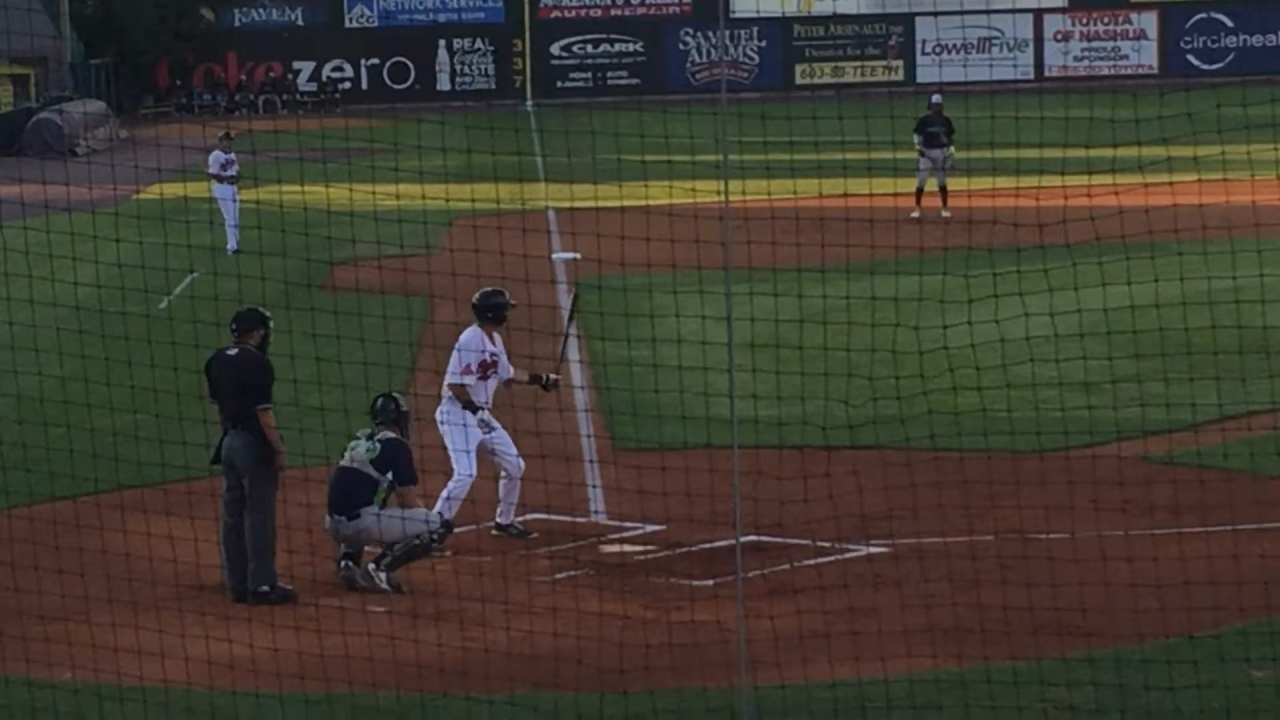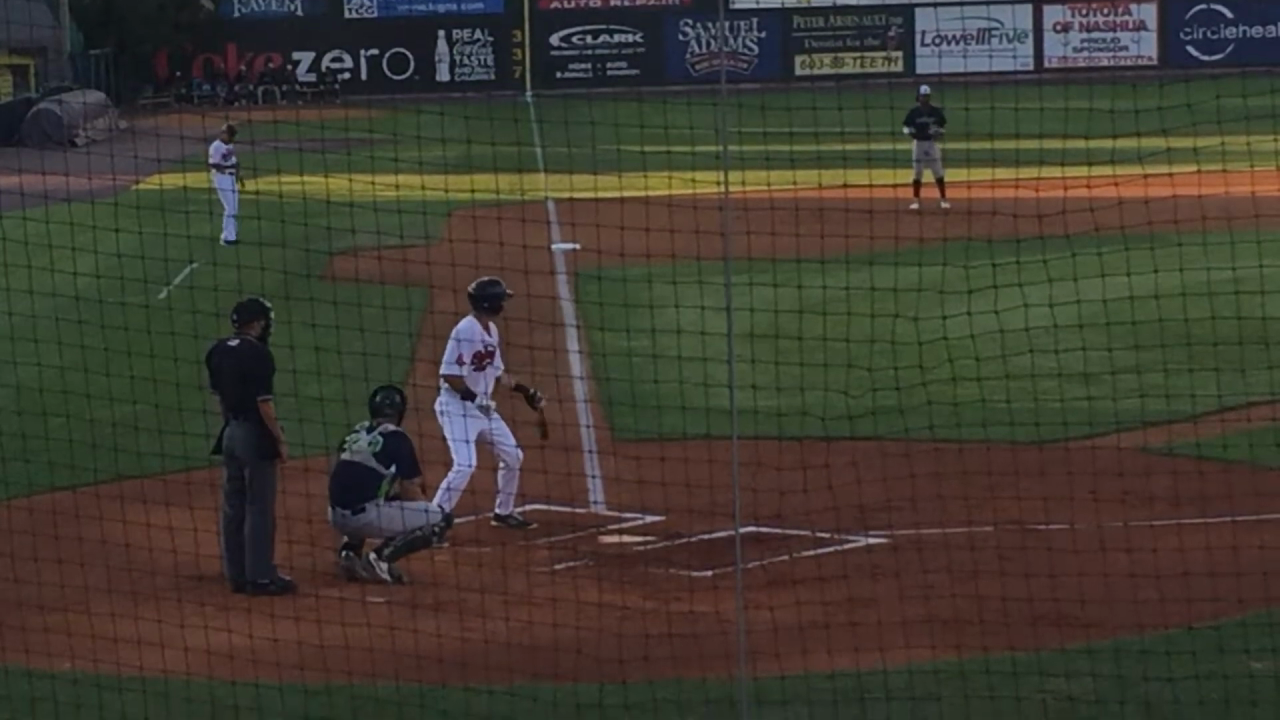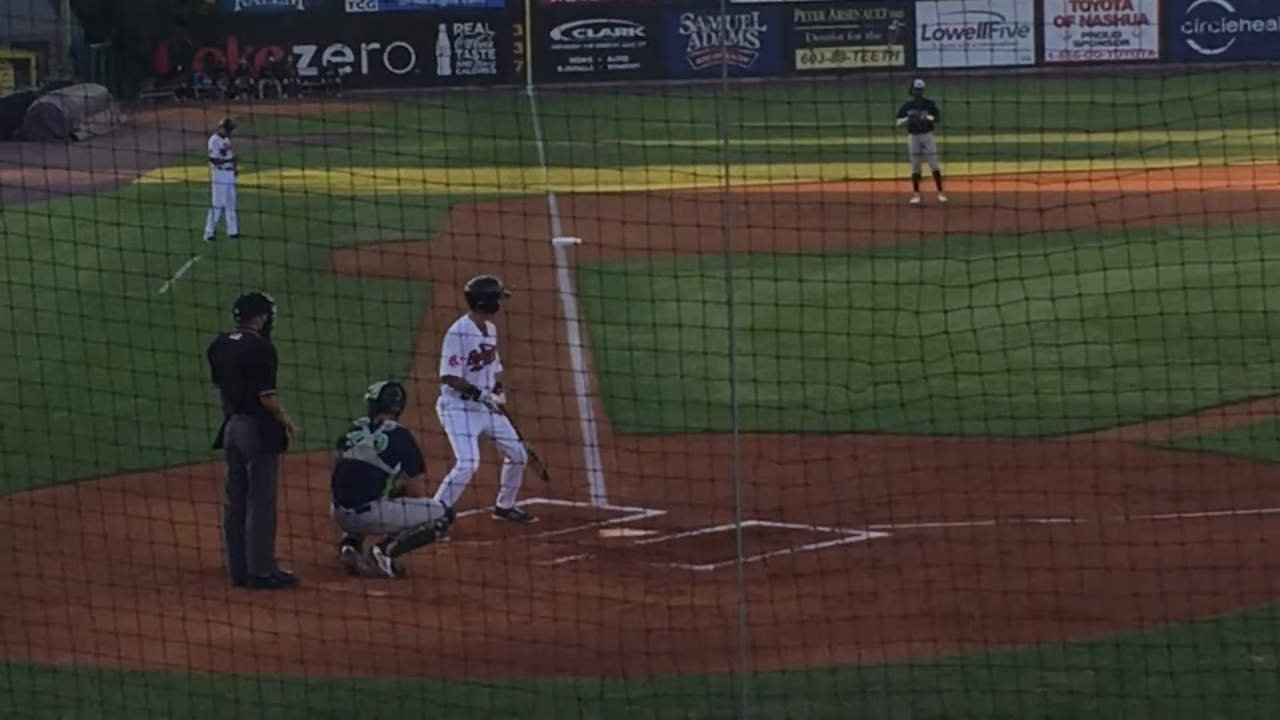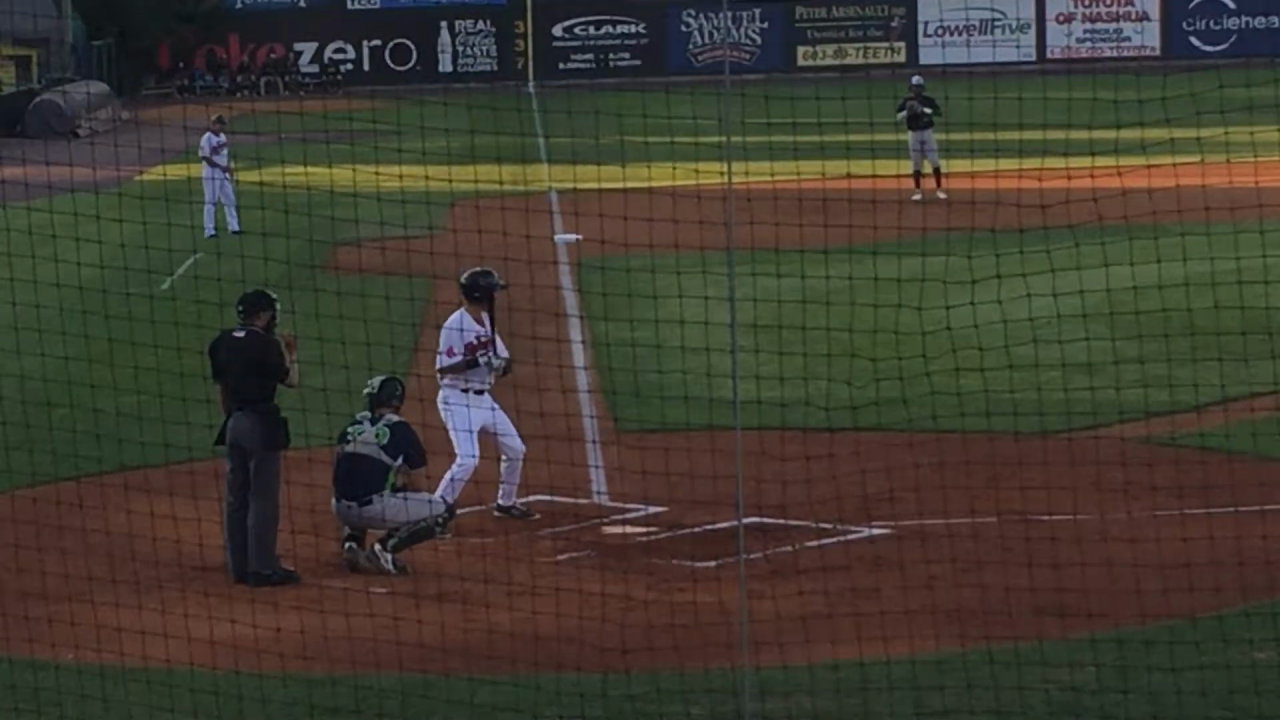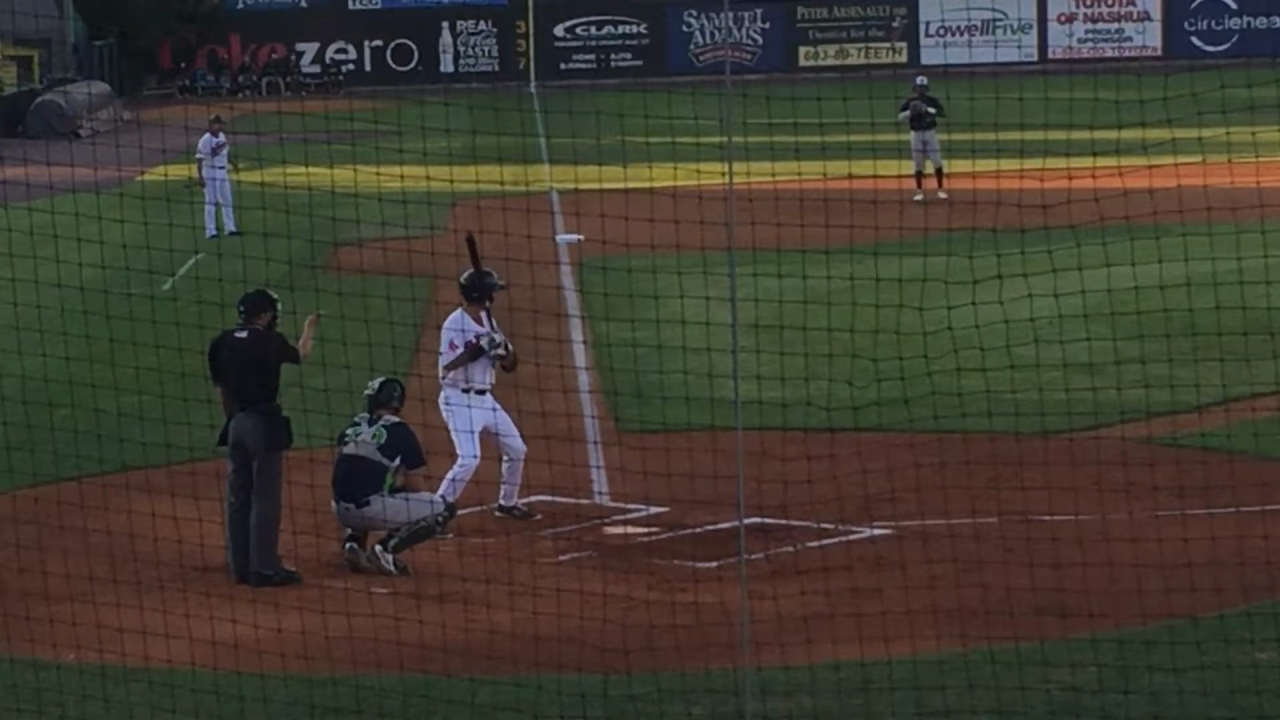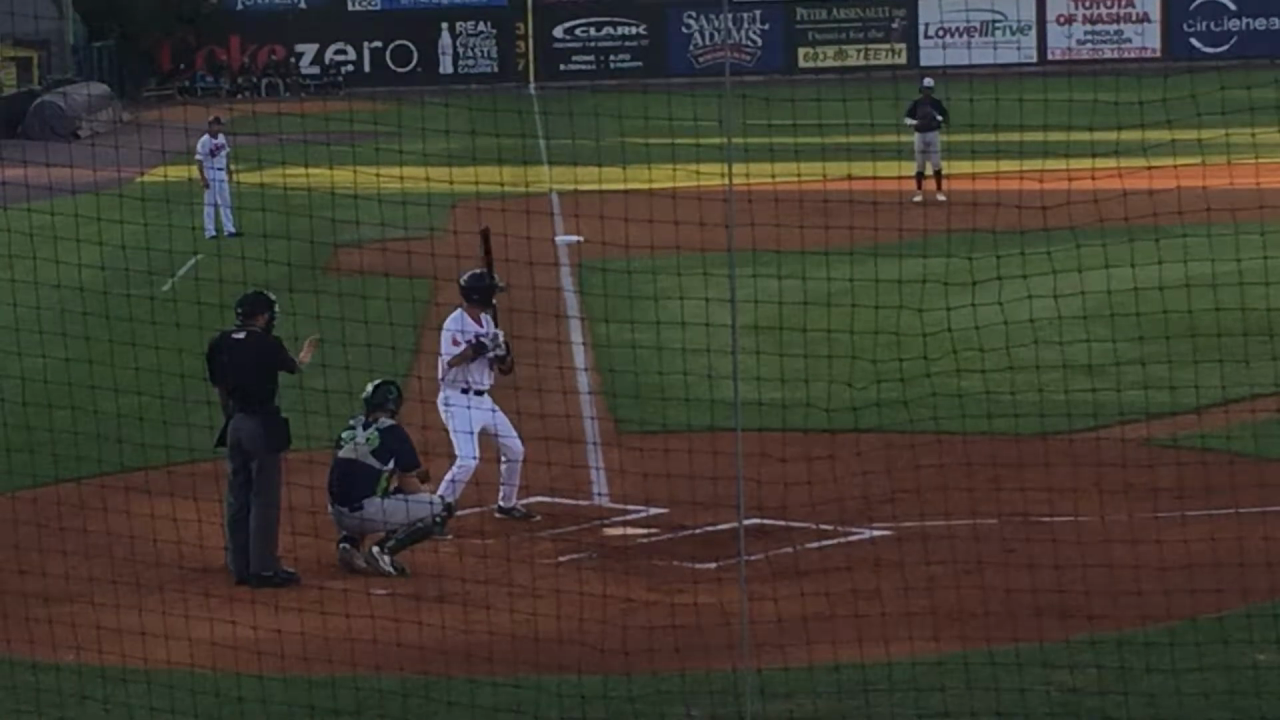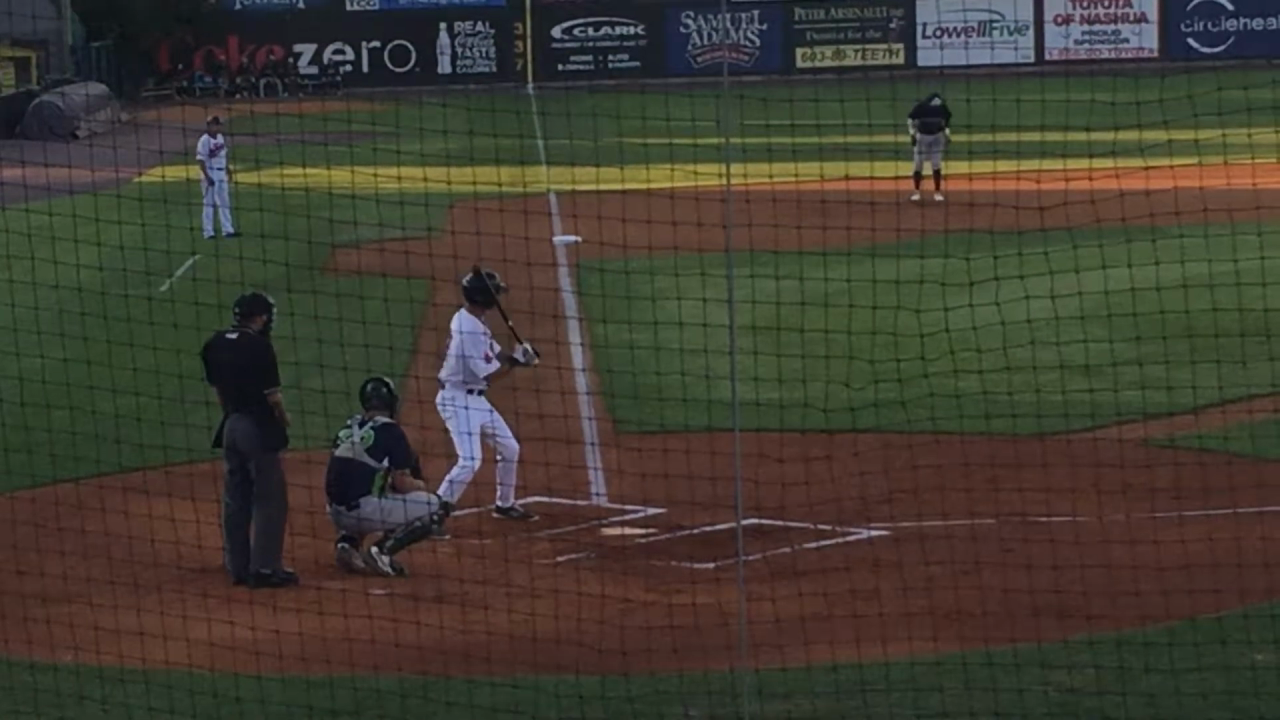
dt=0.3s
person 1, frame 1
left shoulder: (217, 361)
right shoulder: (257, 363)
left elbow: (219, 405)
right elbow: (263, 413)
right wrist: (279, 450)
left hip: (229, 442)
right hip: (254, 444)
left knee: (232, 516)
right knee: (260, 516)
left ankle: (237, 583)
right ankle: (261, 585)
person 1, frame 2
left shoulder: (218, 351)
right shoulder: (258, 354)
left elbow: (220, 395)
right elbow: (264, 403)
right wrist: (280, 441)
left hip: (231, 433)
right hip: (255, 435)
left knee: (233, 507)
right knee: (259, 507)
left ankle: (236, 574)
right ankle: (260, 577)
person 1, frame 3
left shoulder: (220, 345)
right shoulder: (261, 348)
left elbow: (222, 390)
right elbow: (267, 398)
right wrist: (288, 424)
left hip: (232, 427)
right hip: (258, 429)
left knee: (234, 500)
right knee: (260, 501)
left ankle: (237, 568)
right ankle: (261, 570)
person 1, frame 4
left shoulder: (222, 342)
right shoulder: (266, 344)
left elbow: (222, 387)
right elbow: (290, 380)
right wrist: (290, 353)
left hip: (234, 423)
right hip: (261, 424)
left knee: (235, 496)
right knee: (263, 498)
left ankle: (239, 566)
right ankle: (262, 567)
person 1, frame 5
left shoulder: (222, 343)
right shoulder: (270, 342)
left elbow: (223, 389)
right elbow: (301, 354)
right wrist: (308, 329)
left hip: (236, 424)
right hip: (264, 425)
left knee: (237, 497)
right knee: (265, 498)
left ankle: (241, 566)
right ankle: (264, 568)
person 1, frame 6
left shoulder: (219, 344)
right shoulder: (267, 344)
left elbow: (221, 390)
right elbow: (297, 367)
right wrist: (308, 349)
left hip: (235, 426)
right hip: (263, 426)
left knee: (238, 499)
right knee: (265, 500)
left ankle: (241, 567)
right ankle: (264, 569)
person 1, frame 7
left shoulder: (215, 344)
right shoulder: (259, 346)
left elbow: (219, 389)
right elbow: (272, 396)
right wrist: (283, 417)
left hip: (231, 426)
right hip: (258, 427)
left knee: (235, 499)
right knee: (270, 500)
left ankle: (238, 567)
right ankle: (264, 568)
person 2, frame 1
left shoulder: (495, 339)
right shoulder: (470, 340)
left elbow: (507, 374)
right elbow: (456, 384)
left wrist: (542, 379)
right wrist: (477, 411)
left hip: (480, 415)
right hip: (457, 415)
left knee: (515, 465)
right knee: (464, 476)
left ankle: (504, 521)
person 2, frame 2
left shoulder: (492, 329)
right shoulder: (465, 331)
right elbow: (449, 374)
left wrist: (525, 391)
right wrist: (476, 398)
left hip: (481, 406)
right hip: (457, 407)
left knee: (513, 456)
right knee: (465, 466)
left ankle: (503, 512)
person 2, frame 3
left shoulder: (490, 329)
right shoulder: (459, 331)
right elbow: (448, 376)
left wrist: (497, 391)
right wrist: (479, 394)
left hip: (483, 404)
right hip: (457, 405)
left knee: (518, 452)
right knee: (468, 463)
left ankle: (505, 506)
person 2, frame 4
left shoulder: (487, 320)
right shoulder: (455, 324)
left elbow: (505, 367)
right elbow: (444, 368)
left wrist: (501, 363)
right wrist: (478, 361)
left hip: (483, 398)
right hip: (458, 399)
left knee: (515, 449)
right knee: (468, 459)
left ankle: (506, 503)
person 2, frame 5
left shoulder: (487, 320)
right shoulder: (454, 323)
left elbow: (510, 365)
right elbow: (448, 364)
left wrist: (502, 348)
right wrist: (482, 347)
left hip: (485, 398)
right hip: (459, 400)
left knee: (516, 449)
right knee: (469, 460)
left ankle: (507, 503)
person 2, frame 6
left shoulder: (488, 322)
right shoulder: (455, 323)
left elbow: (505, 368)
right elbow: (451, 360)
left wrist: (501, 350)
right wrist: (483, 344)
left hip: (482, 399)
right hip: (458, 399)
left knee: (514, 449)
right knee: (468, 460)
left ankle: (507, 504)
person 2, frame 7
left shoulder: (473, 320)
right shoulder: (469, 327)
left elbow: (494, 356)
right elbow: (489, 374)
left wrist: (518, 356)
right wrist: (515, 359)
left hip: (476, 398)
right hip: (457, 399)
left knee: (509, 448)
right knee: (470, 461)
left ankle: (505, 505)
person 3, frame 1
left shoulder: (359, 441)
right shoulder: (397, 446)
right elbow: (407, 500)
right wrist: (425, 514)
left hip: (335, 524)
right hip: (361, 522)
right knee: (440, 525)
left ankle: (348, 562)
right ankle: (379, 568)
person 3, frame 2
left shoulder: (354, 434)
right shoulder: (397, 438)
right elbow: (411, 493)
right wrist: (425, 506)
left hip: (337, 517)
right hip: (365, 516)
right knee: (441, 519)
left ankle: (349, 552)
right ankle: (380, 558)
person 3, frame 3
left shoulder: (352, 430)
right shoulder: (400, 436)
right elbow: (416, 491)
left hip: (340, 513)
right hip: (370, 514)
right knee: (443, 515)
left ankle: (349, 547)
right ankle: (384, 552)
person 3, frame 4
left shoulder: (352, 425)
right shoulder: (401, 430)
left hip: (341, 508)
right hip: (373, 508)
right knee: (443, 511)
left ankle: (352, 543)
right ankle: (385, 548)
person 3, frame 5
left shoulder: (351, 427)
right shoulder: (400, 431)
right elbow: (414, 485)
left hip: (341, 510)
right hip: (372, 509)
right knee: (444, 509)
left ankle: (353, 543)
right ankle: (386, 549)
person 3, frame 6
left shoulder: (349, 430)
right shoulder: (394, 433)
right elbow: (410, 487)
right wrist: (426, 490)
left hip: (339, 513)
right hip: (366, 511)
right knee: (441, 509)
left ankle: (349, 543)
right ankle: (383, 550)
person 3, frame 7
left shoulder: (348, 428)
right shoulder: (390, 431)
right elbow: (402, 484)
left wrist: (388, 479)
right wrist: (420, 485)
left hip: (337, 513)
right hip: (364, 511)
right knee: (436, 507)
left ankle: (347, 542)
right ankle: (382, 551)
